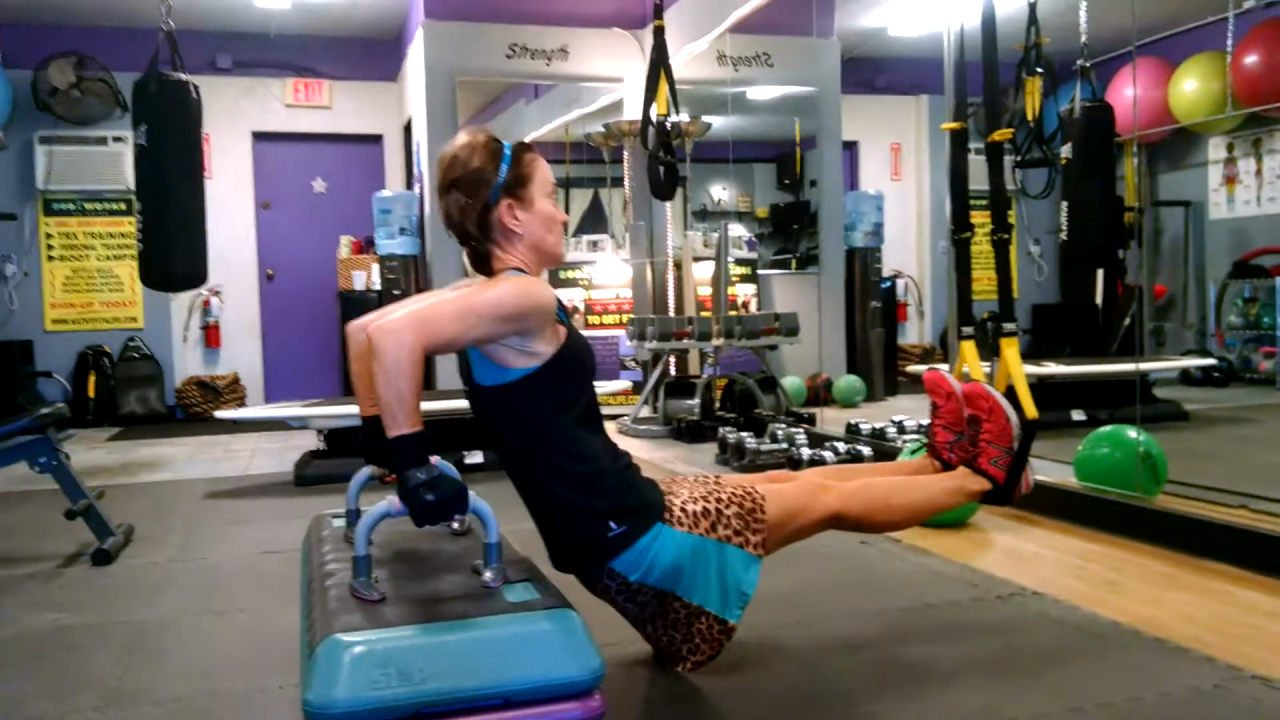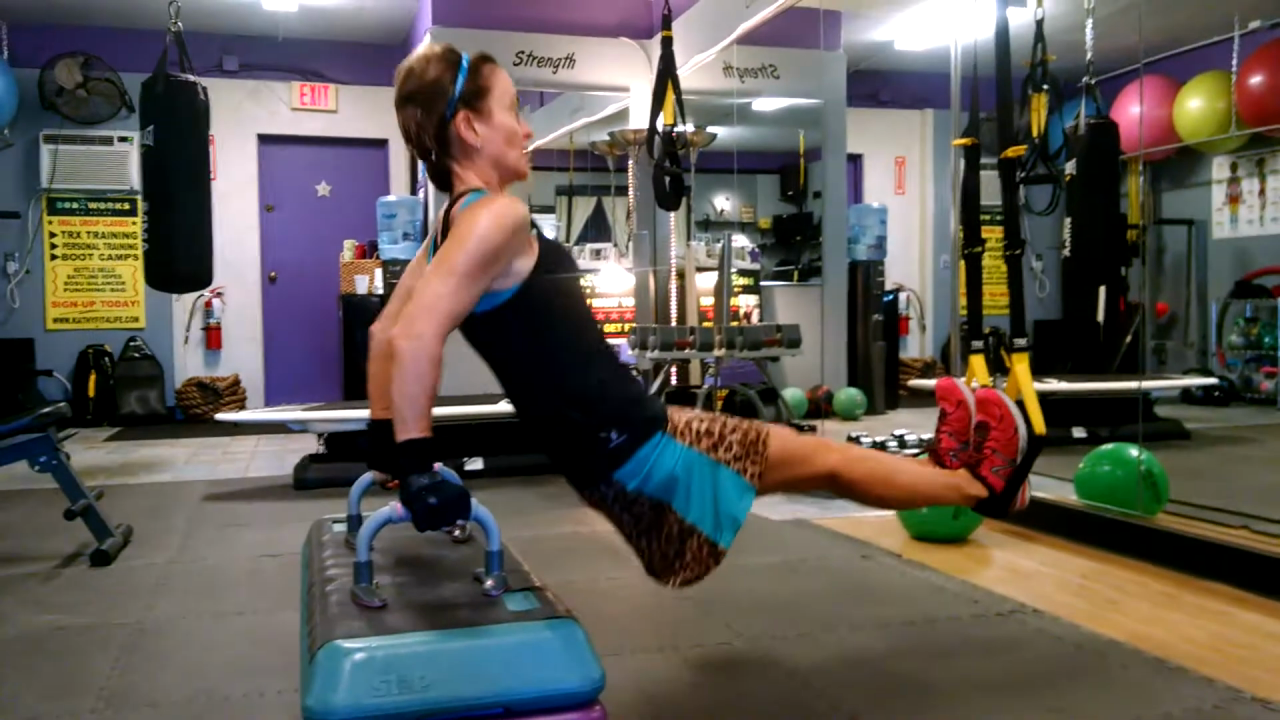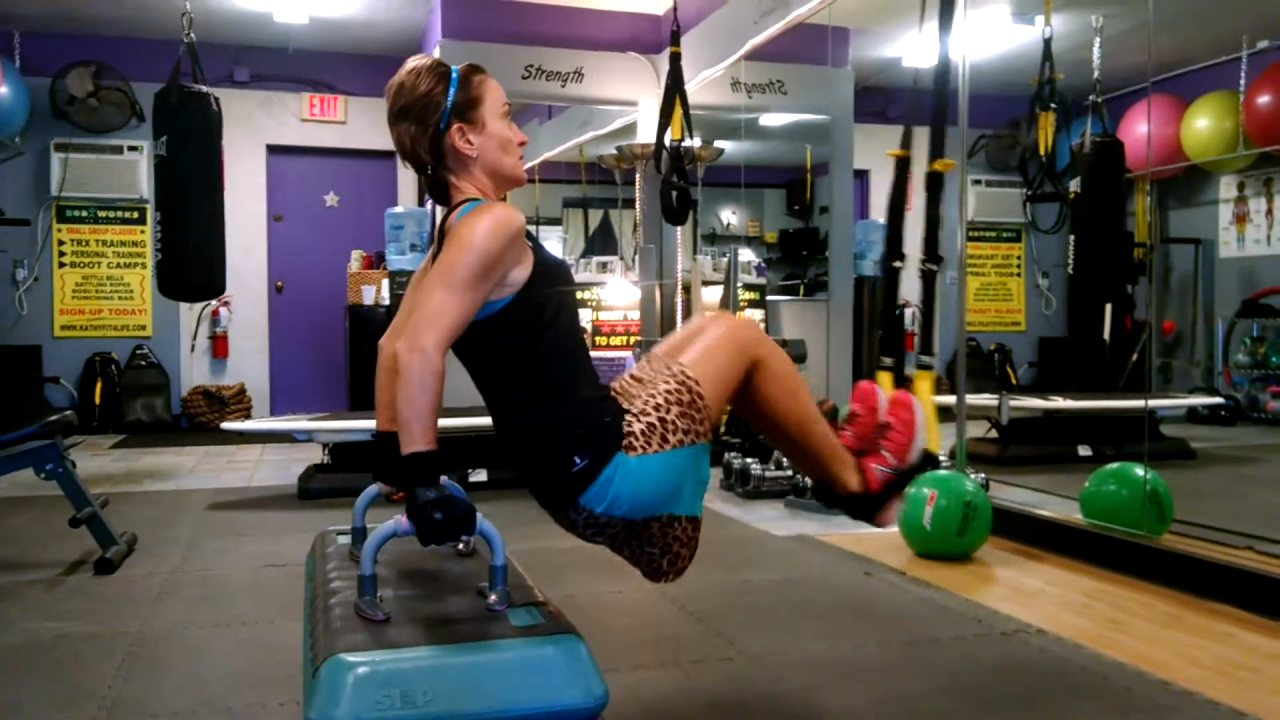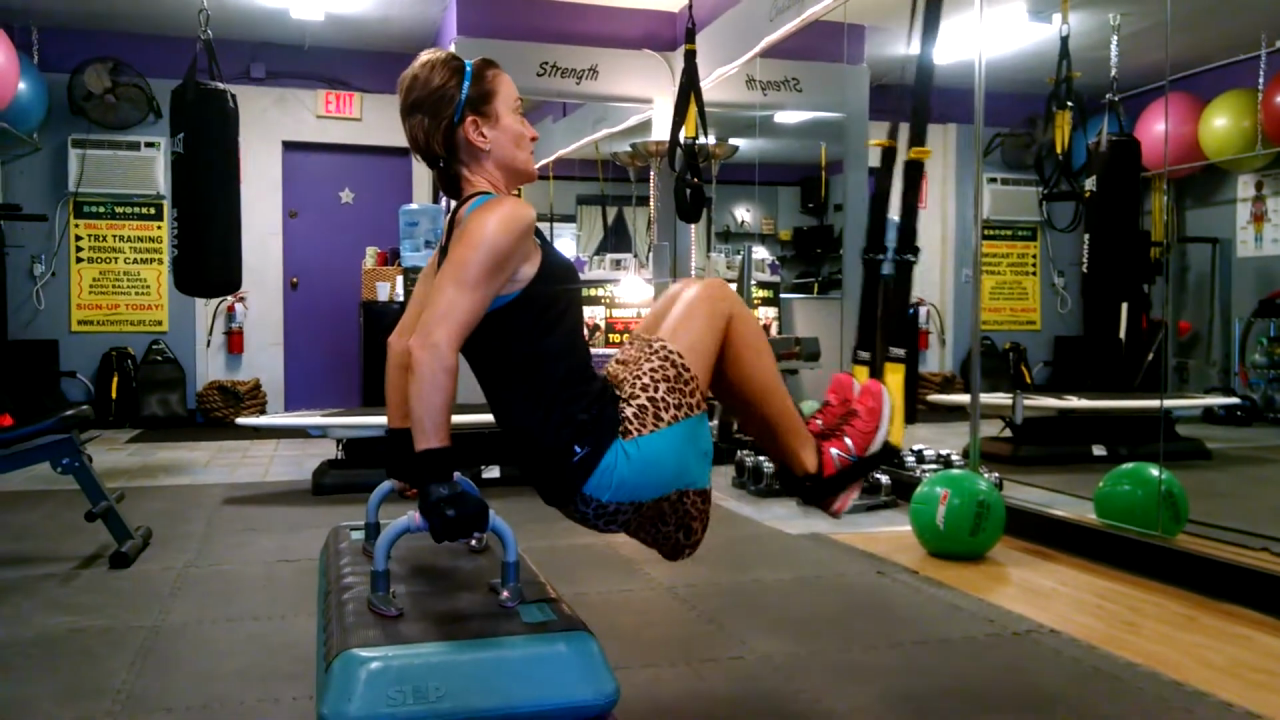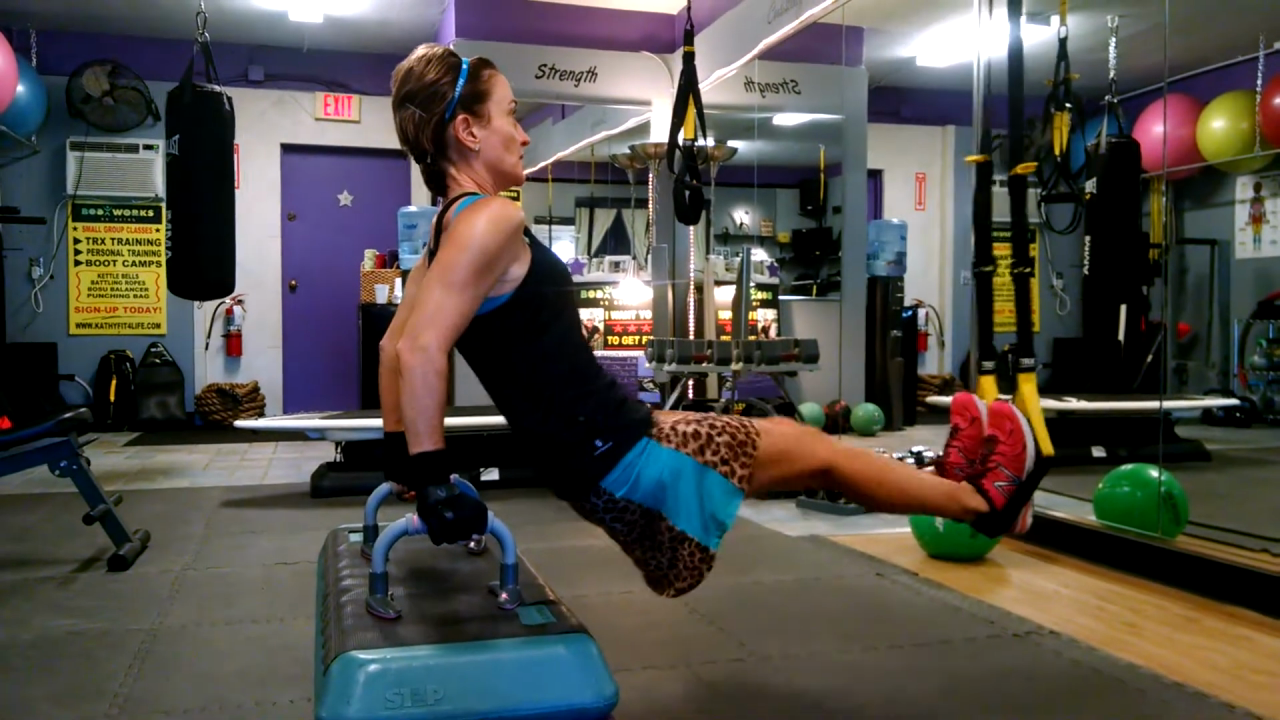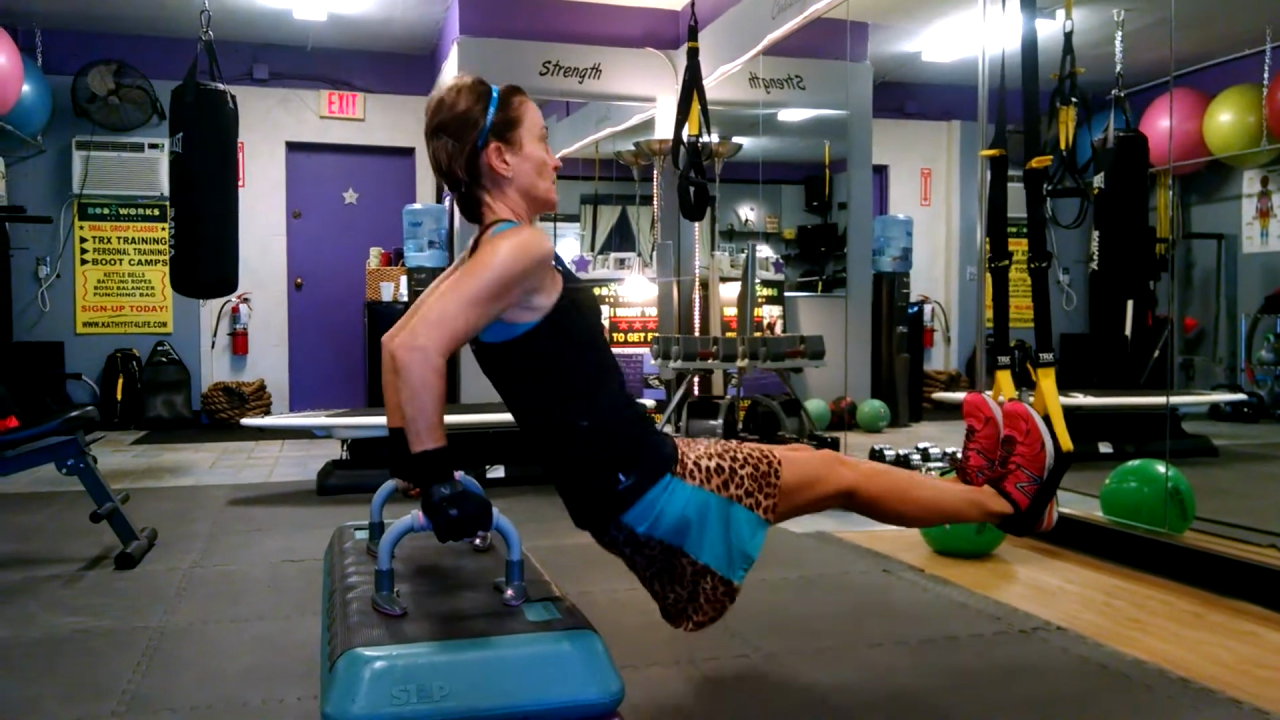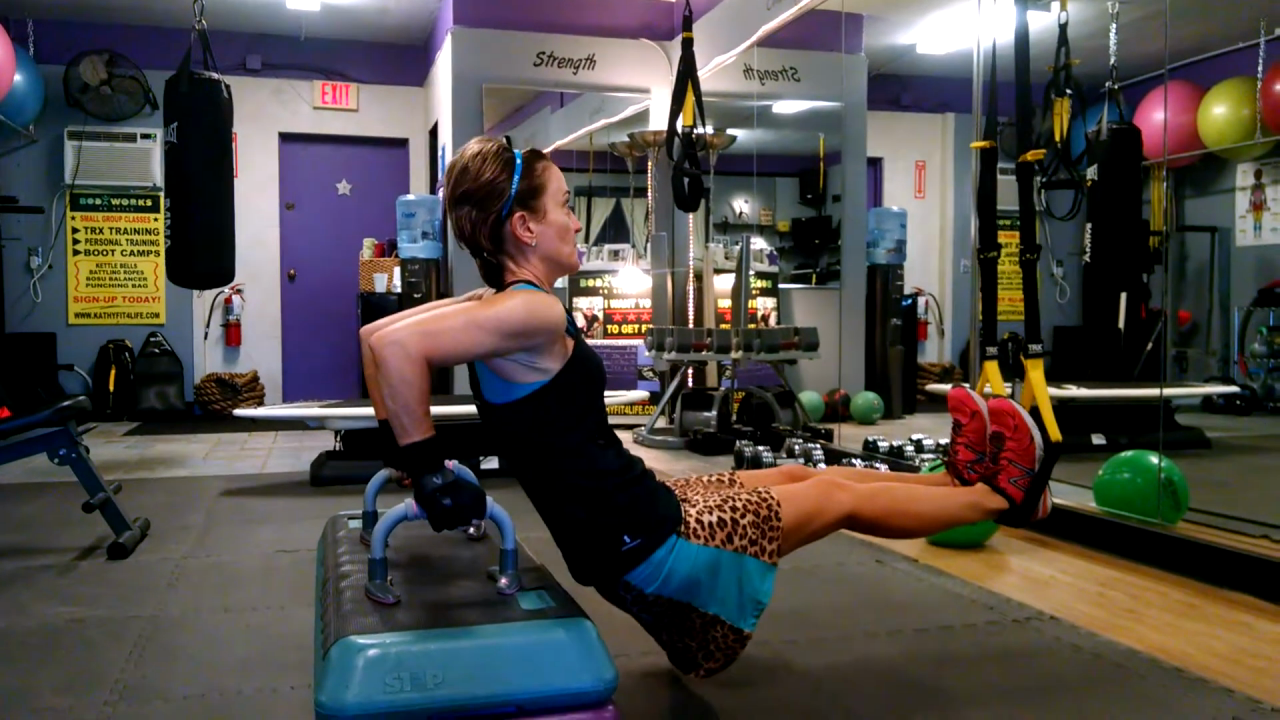
dt=0.5s
person 1, frame 1
left shoulder: (484, 294)
right shoulder: (524, 298)
left elbow: (361, 334)
right elbow: (389, 335)
left wrist: (385, 449)
right wrist: (413, 466)
left hip: (616, 517)
right hip: (627, 537)
left knee: (787, 481)
right knee: (825, 499)
left ankle: (940, 463)
right ankle: (979, 478)
person 1, frame 2
left shoulder: (456, 225)
right shoulder: (496, 218)
left elbow: (383, 335)
right elbow: (412, 340)
left wrist: (393, 452)
right wrist: (419, 466)
left hip: (610, 449)
right hip: (629, 451)
left knee: (798, 447)
right knee: (821, 457)
left ankle: (942, 472)
right ankle: (981, 487)
person 1, frame 3
left shoulder: (457, 232)
right shoulder: (492, 226)
left elbow: (392, 348)
right elbow: (417, 353)
left wrist: (394, 464)
right wrist: (424, 483)
left hip: (579, 469)
right hip: (603, 474)
left knee: (712, 332)
right knee: (737, 334)
left ankle: (831, 456)
right ankle: (853, 480)
person 1, frame 4
left shoulder: (465, 227)
right shoulder: (503, 219)
left elbow: (402, 345)
right elbow: (432, 350)
left wrist: (407, 460)
right wrist: (437, 482)
left hip: (577, 465)
right hip: (608, 468)
left knee: (687, 301)
right knee: (712, 299)
left ankle: (803, 448)
right ankle: (811, 464)
person 1, frame 5
left shoulder: (452, 232)
right shoulder: (491, 221)
left elbow: (394, 349)
right elbow: (421, 353)
left wrist: (405, 465)
right wrist: (436, 484)
left hip: (596, 458)
right hip: (620, 460)
left knee: (793, 440)
right knee: (813, 449)
left ankle: (954, 487)
right ankle: (984, 501)
person 1, frame 6
left shoulder: (485, 255)
right shoulder: (520, 248)
left elbow: (395, 347)
right elbow: (415, 352)
left wrist: (413, 466)
right wrist: (440, 482)
left hip: (626, 480)
right hip: (643, 490)
left knee: (804, 460)
right knee: (836, 473)
left ankle: (971, 489)
right ankle: (1006, 504)
person 1, frame 7
left shoulder: (495, 306)
right shoulder: (533, 313)
left elbow: (379, 339)
right elbow: (391, 343)
left wrist: (408, 453)
right wrist: (428, 470)
left hip: (634, 515)
right hip: (644, 544)
left knee: (796, 475)
right knee: (836, 494)
left ankle: (960, 481)
right ankle: (999, 497)
